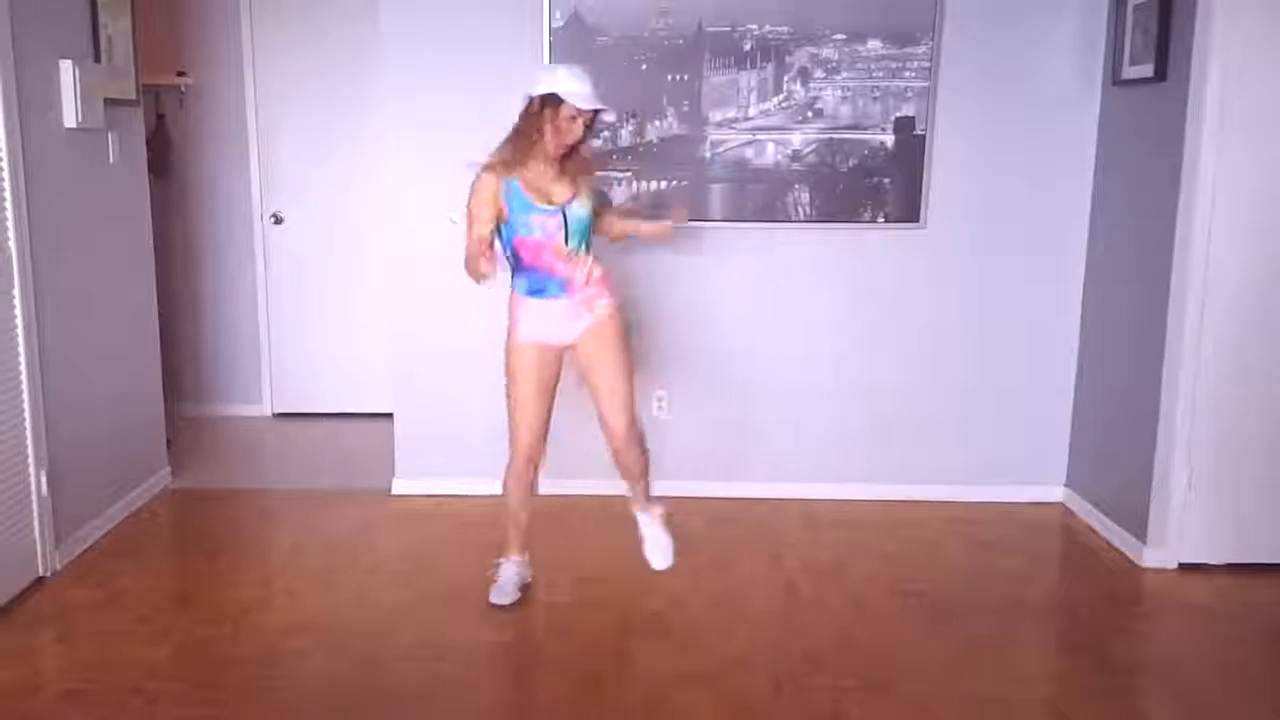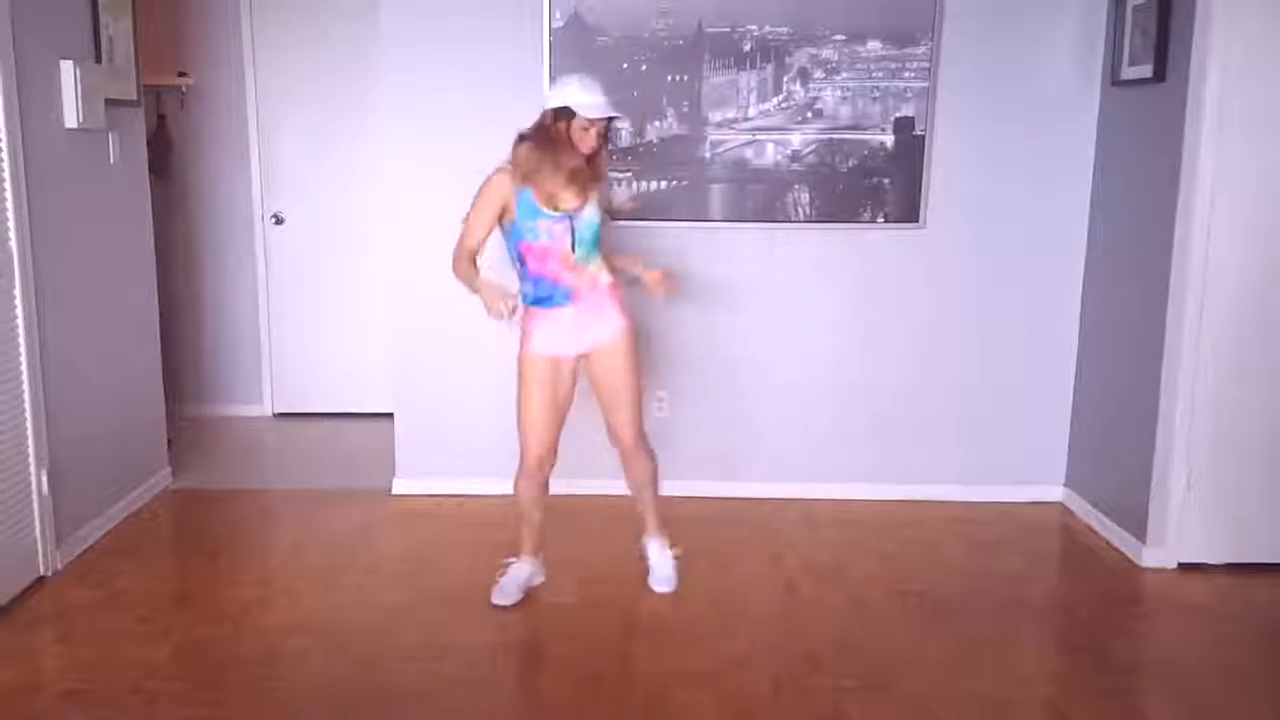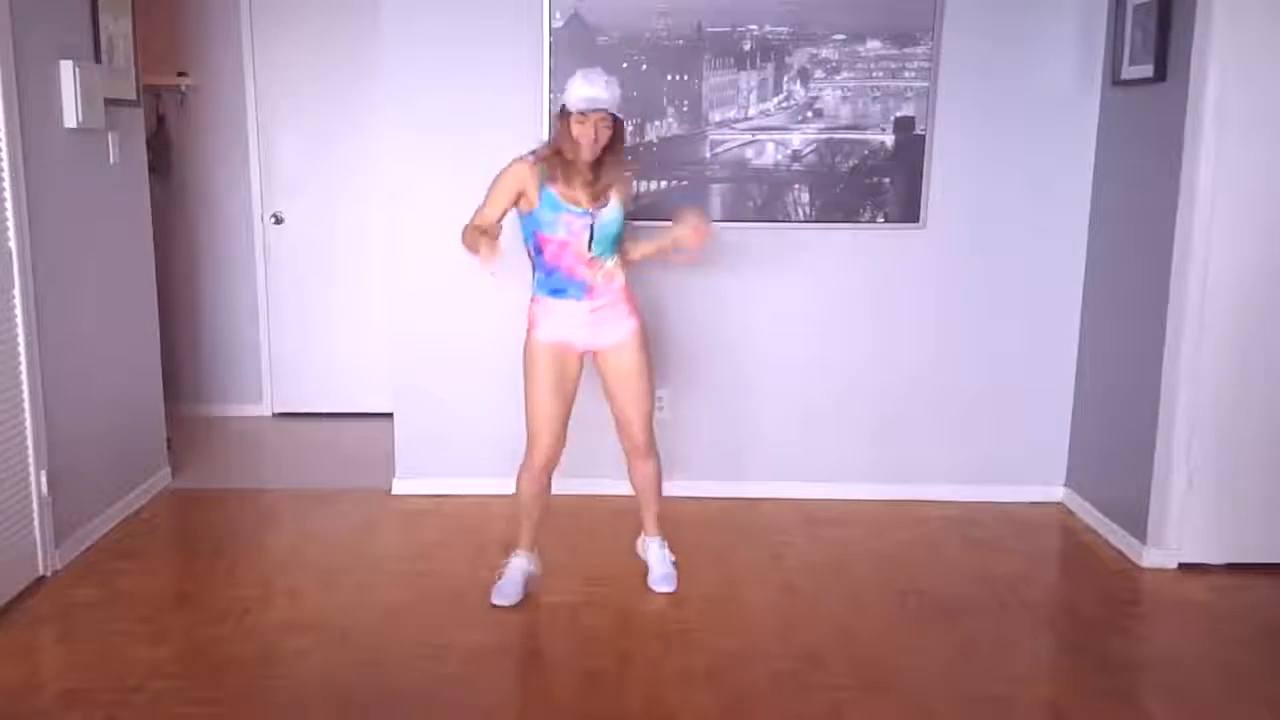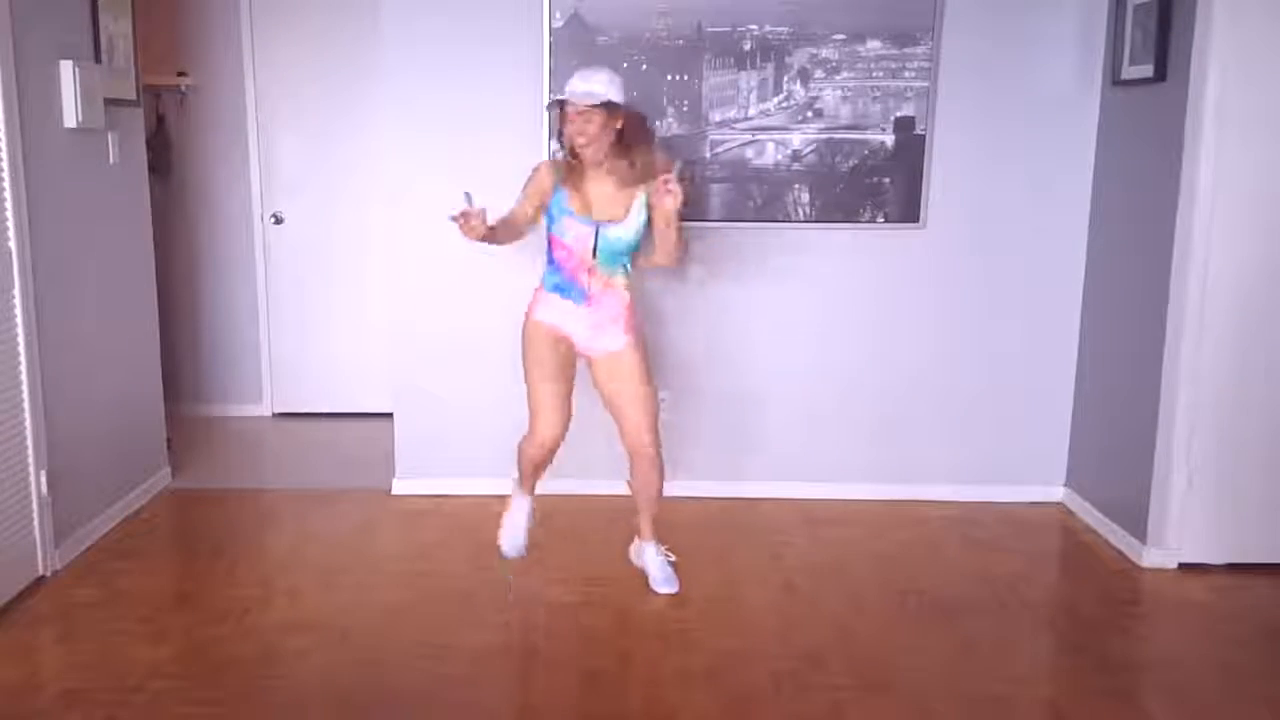
dt=0.1s
person 1, frame 1
left shoulder: (579, 169)
right shoulder: (494, 181)
right elbow: (474, 260)
left wrist: (652, 228)
right wrist: (480, 261)
left hip: (593, 309)
right hip: (534, 319)
left knee: (621, 426)
right knee: (526, 448)
left ankle: (645, 508)
right ankle: (513, 560)
person 1, frame 2
left shoulder: (589, 182)
right shoulder: (506, 183)
right elbow: (463, 257)
left wrist: (636, 272)
right wrist: (483, 290)
left hip: (603, 318)
right hip: (544, 331)
left knee: (631, 440)
right knee: (537, 457)
left ankle: (654, 538)
right ankle: (527, 561)
person 1, frame 3
left shoulder: (616, 181)
right shoulder: (528, 172)
right elbow: (477, 229)
left wrist: (672, 241)
right wrist: (480, 238)
left hip: (614, 318)
right hip: (554, 322)
left knee: (639, 440)
right knee: (542, 452)
left ankle: (653, 542)
right ankle: (522, 557)
person 1, frame 4
left shoulder: (647, 181)
right shoulder: (552, 175)
left elbow: (665, 258)
right elbow: (517, 225)
left wrist: (670, 215)
right wrist: (482, 231)
left hip: (611, 324)
right hip: (551, 316)
left knee: (644, 445)
right knee: (550, 428)
left ankle: (647, 545)
right ankle: (520, 495)
